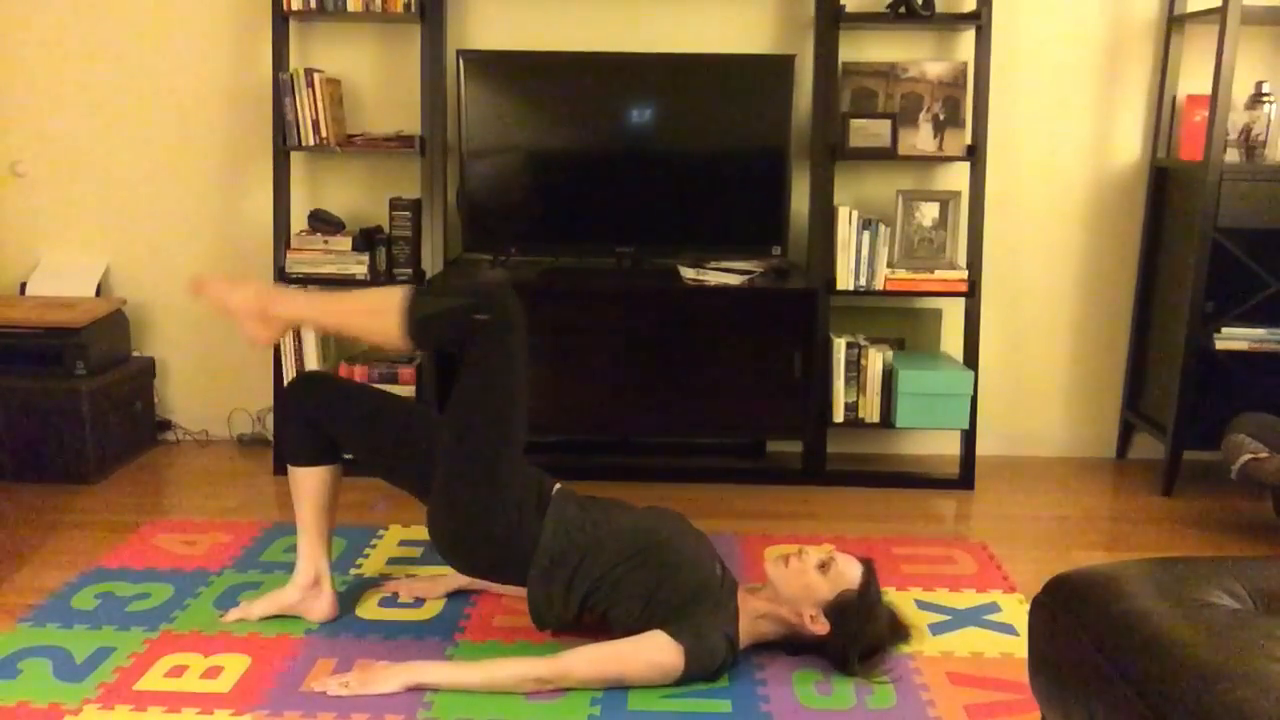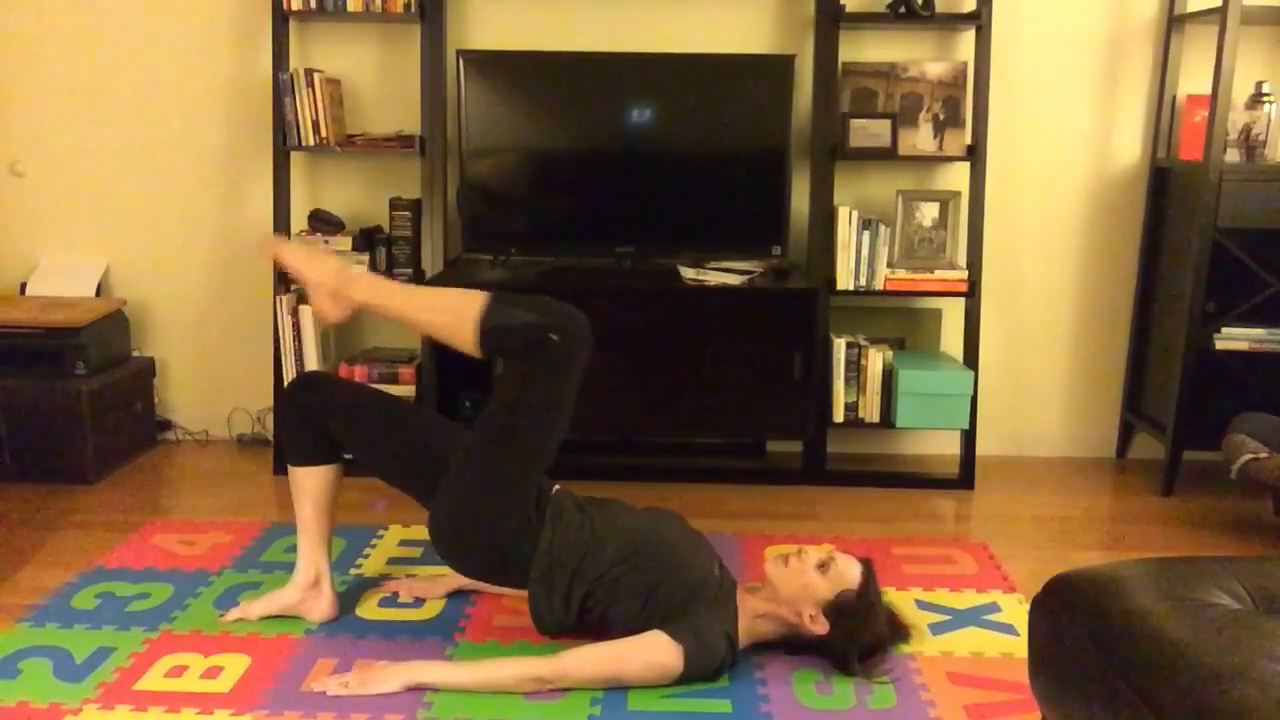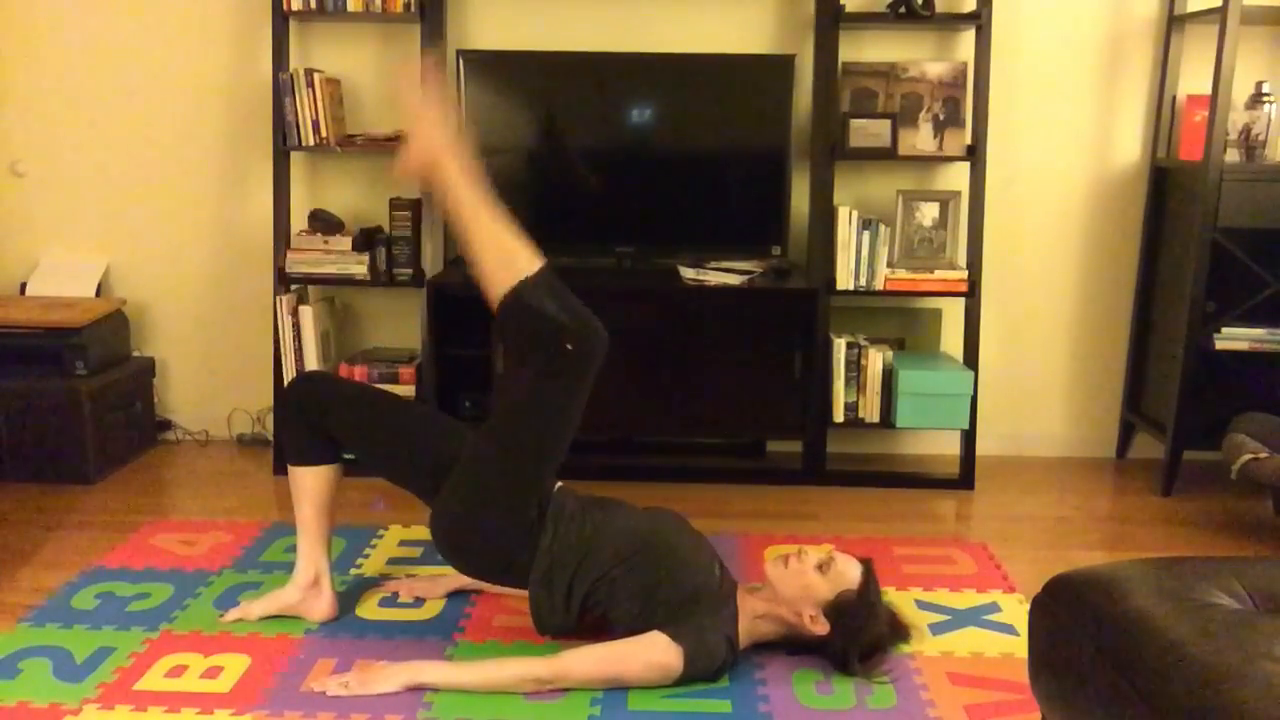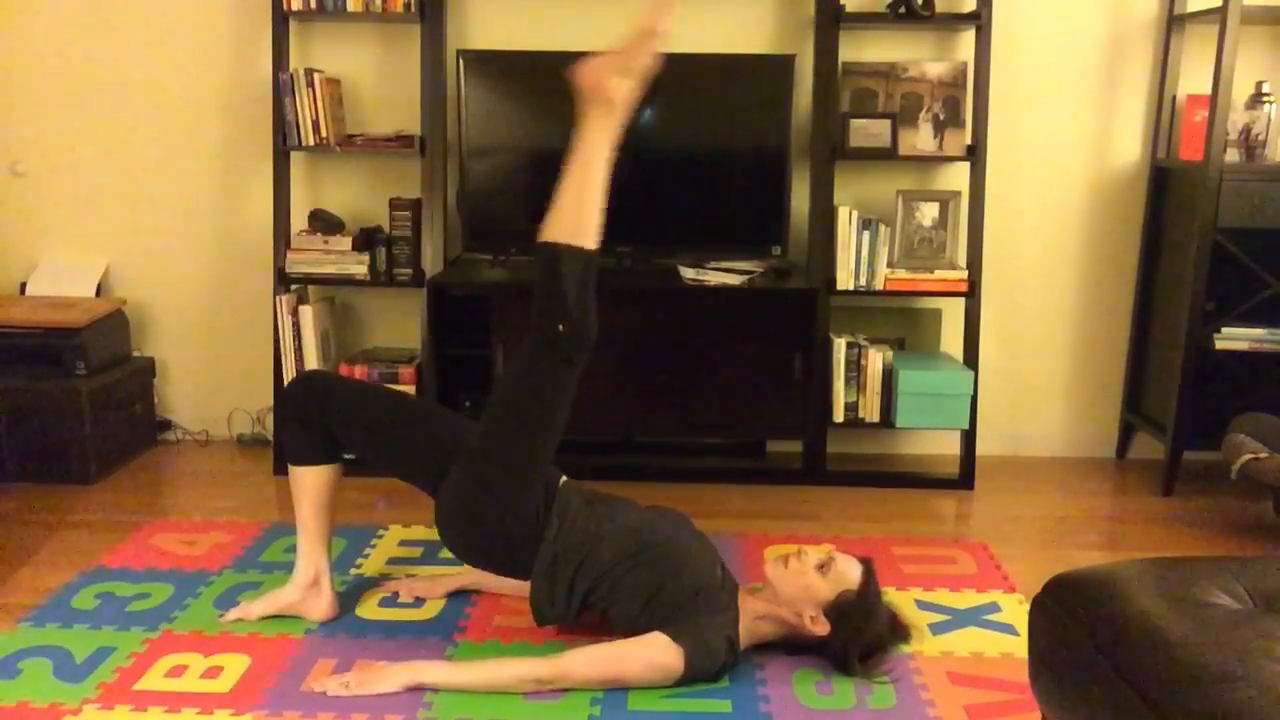
dt=0.2s
person 1, frame 1
left shoulder: (709, 643)
right shoulder: (717, 591)
left elbow: (553, 674)
left wrist: (413, 671)
left hip: (499, 530)
right hip: (527, 514)
left knee: (489, 307)
right knee: (312, 396)
left ankle: (285, 307)
right ankle: (310, 585)
person 1, frame 2
left shoulder: (711, 643)
right shoulder: (720, 593)
left elbow: (555, 672)
left wrist: (415, 674)
left hip: (498, 538)
right hip: (532, 524)
left knee: (557, 331)
right knee: (311, 398)
left ankle: (350, 285)
right ankle: (311, 586)
person 1, frame 3
left shoulder: (709, 643)
right shoulder: (716, 590)
left elbow: (553, 672)
left wrist: (415, 673)
left hip: (496, 537)
right hip: (523, 526)
left knee: (572, 340)
left ankle: (446, 166)
right ankle: (310, 587)
person 1, frame 4
left shoulder: (708, 643)
right shoulder: (714, 589)
left elbow: (554, 673)
left wrist: (415, 673)
left hip: (496, 522)
right hip: (524, 520)
right ankle: (311, 586)
